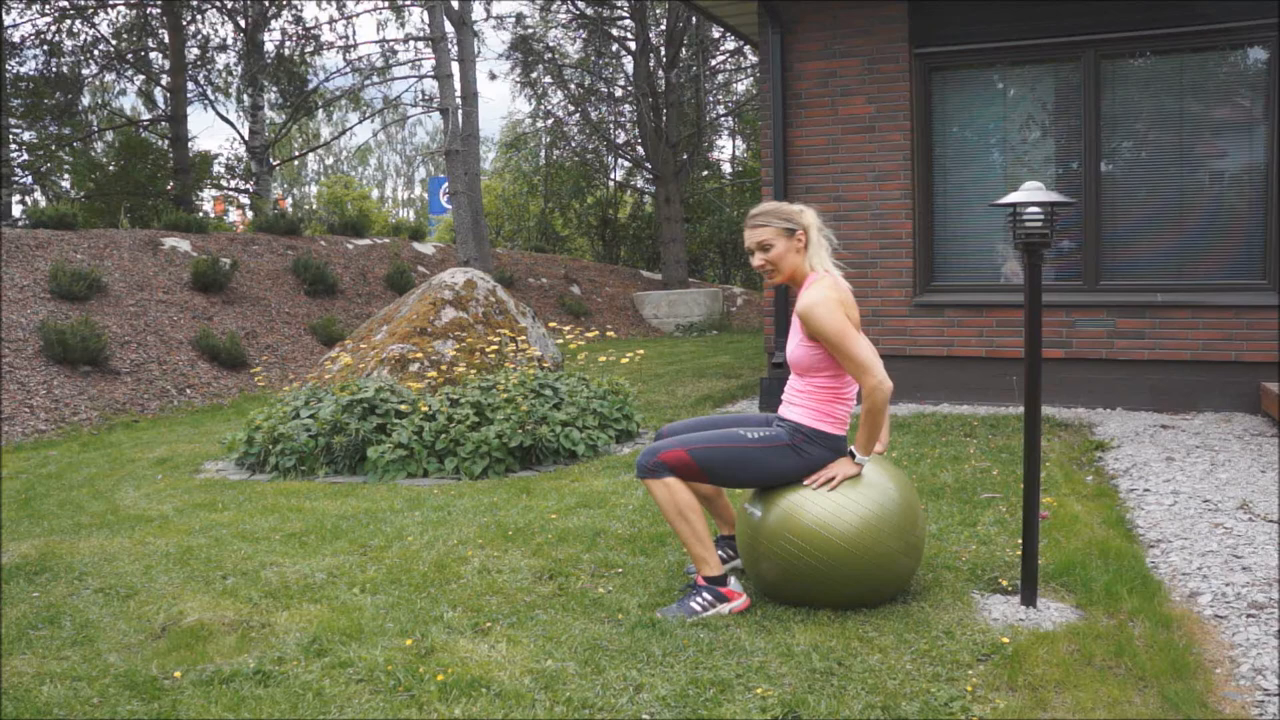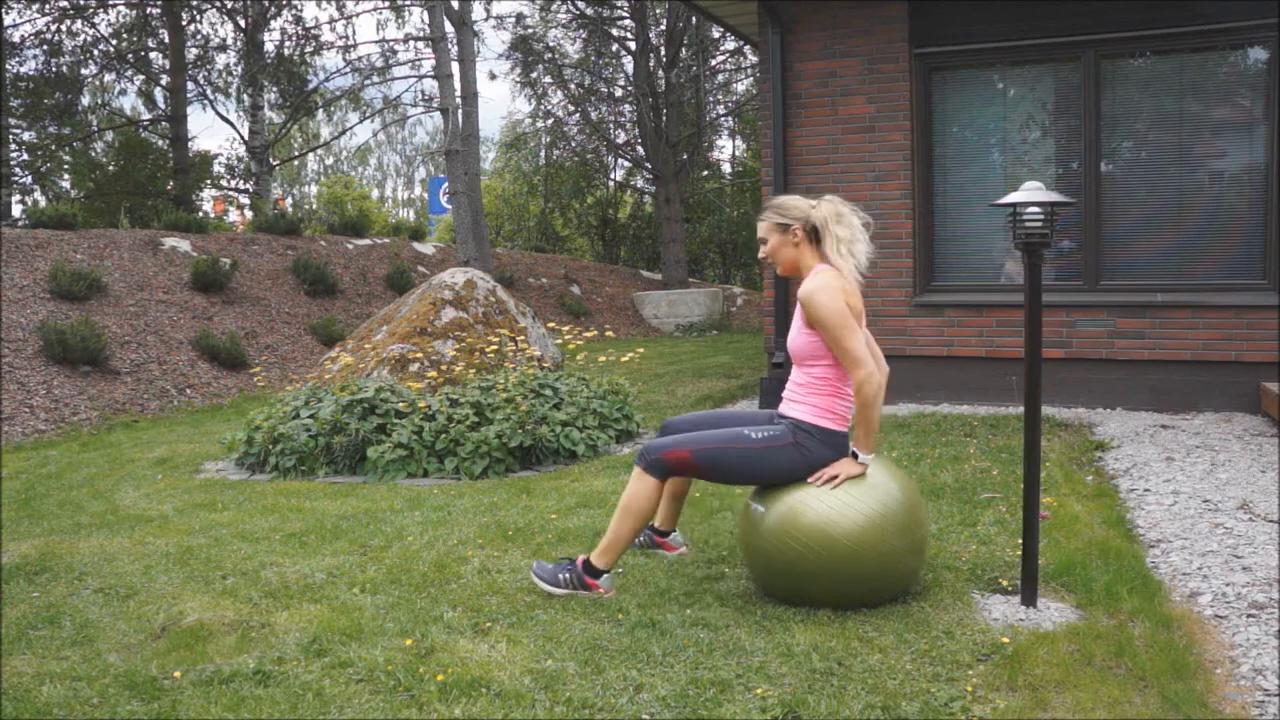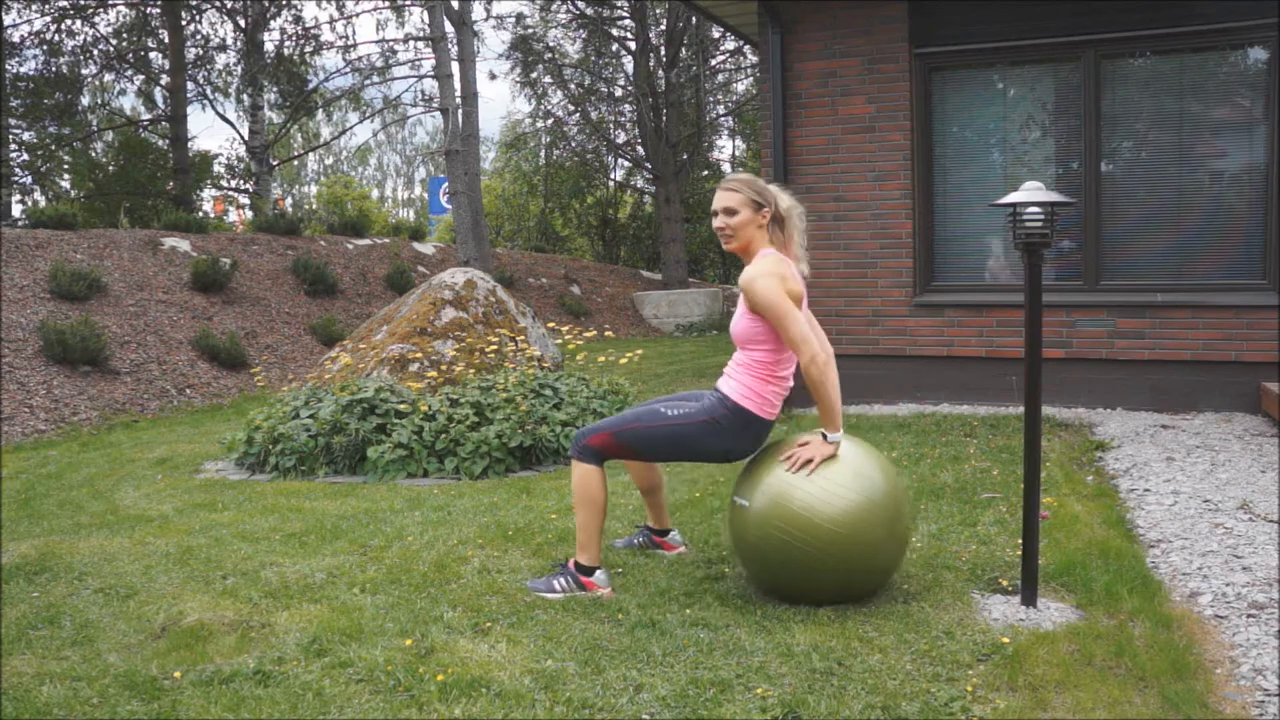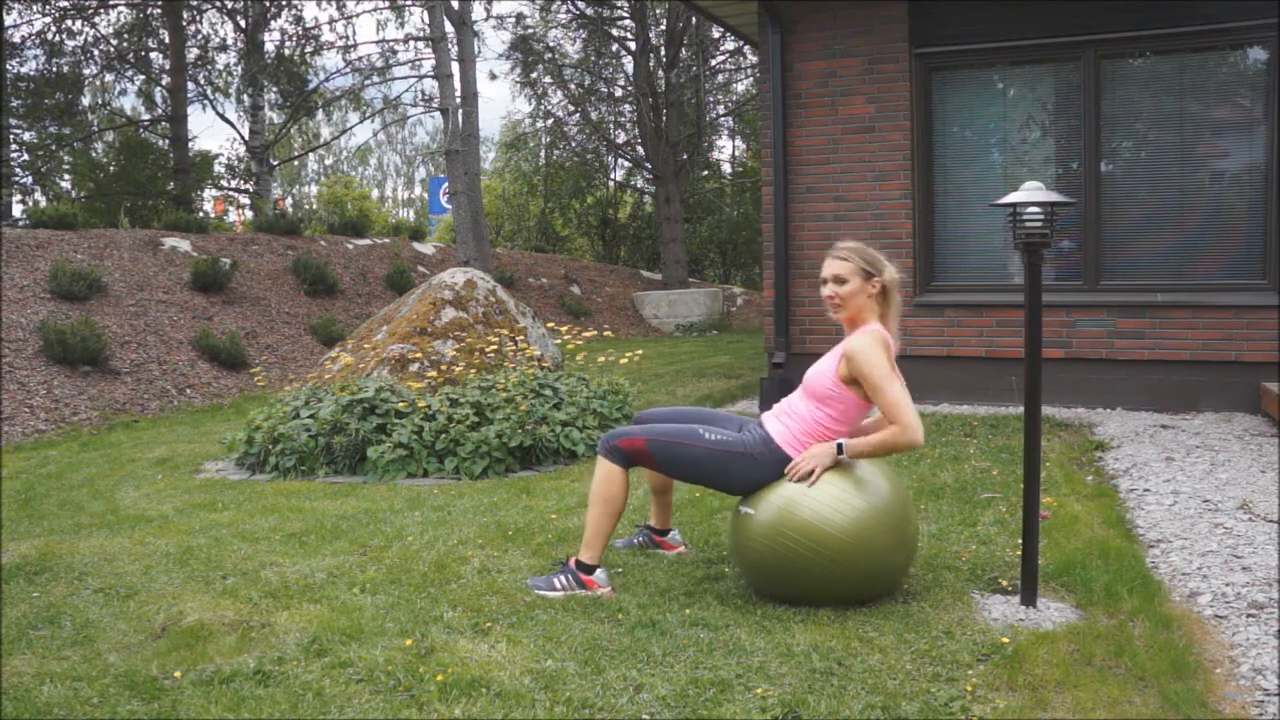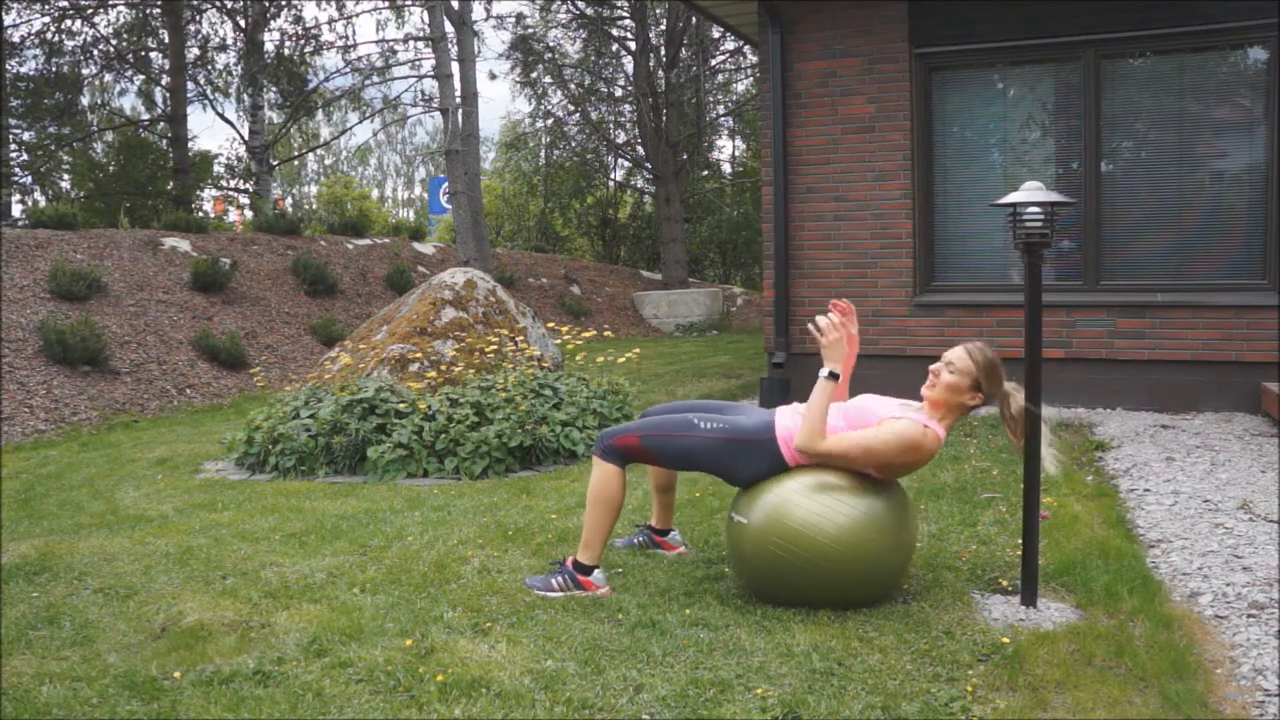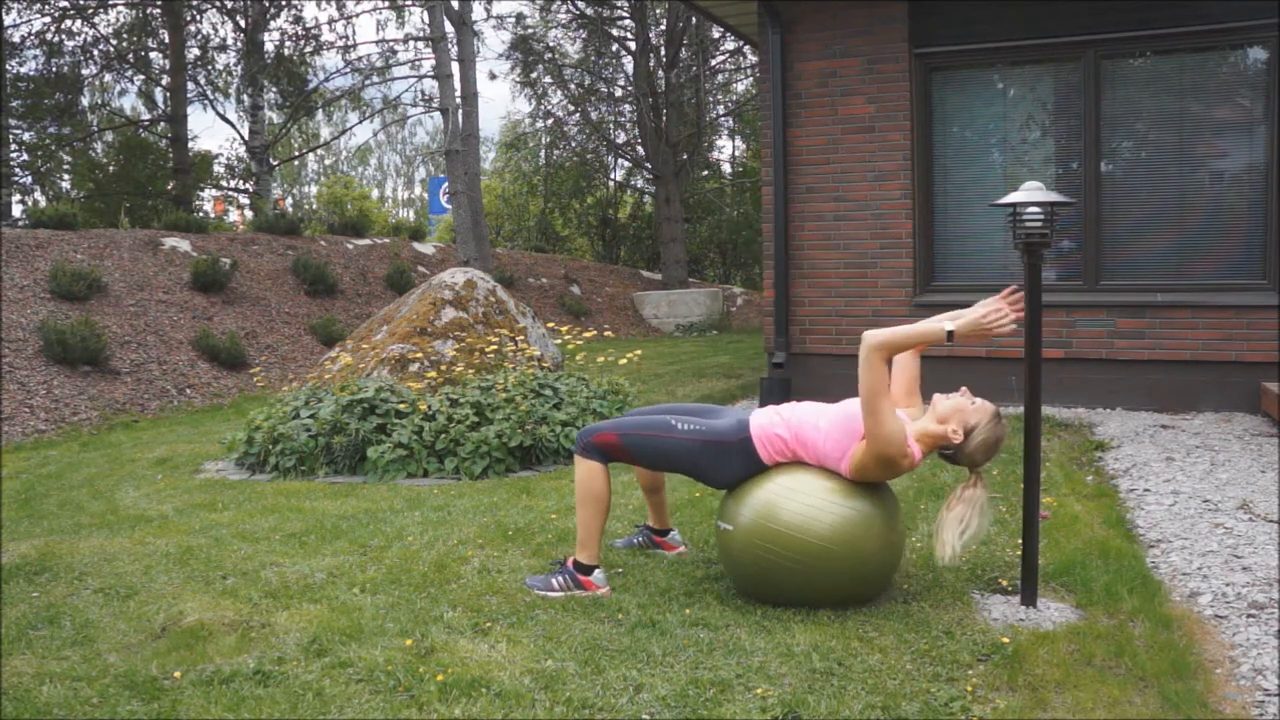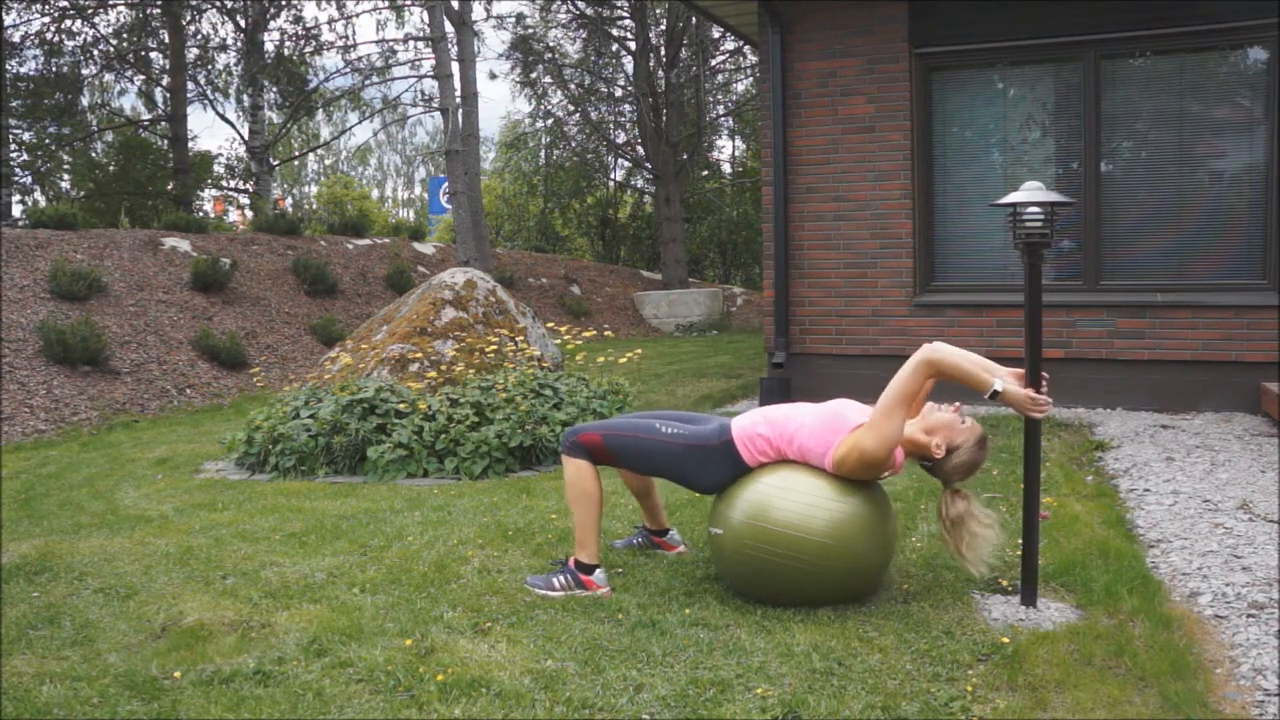
dt=0.5s
person 1, frame 1
left shoulder: (815, 301)
right shoulder: (820, 288)
left elbow: (877, 384)
right elbow: (872, 364)
left wrist: (856, 458)
right wrist: (877, 440)
left hip: (802, 446)
right hip: (793, 429)
left knee: (654, 463)
right knee: (671, 439)
left ankle: (718, 586)
right ankle: (733, 541)
person 1, frame 2
left shoulder: (818, 289)
right shoulder: (829, 285)
left elbow: (869, 377)
right elbow: (880, 368)
left wrist: (860, 457)
right wrist: (859, 443)
left hip: (805, 443)
right hip: (794, 427)
left knee: (656, 457)
right knee: (671, 432)
left ankle: (593, 573)
right ankle: (663, 531)
person 1, frame 3
left shoulder: (758, 274)
right shoulder: (777, 267)
left elbow: (814, 358)
right elbow: (822, 350)
left wrist: (829, 437)
right wrist: (830, 428)
left hip: (729, 420)
right hip: (733, 406)
left knee: (587, 444)
right knee: (623, 422)
left ankle: (587, 573)
right ankle: (661, 532)
person 1, frame 4
left shoulder: (865, 347)
right shoulder: (870, 337)
left elbow: (910, 433)
right elbow: (890, 418)
left wrist: (837, 448)
right wrist: (844, 432)
left hip: (763, 457)
right hip: (764, 433)
left knee: (616, 444)
right knee: (646, 421)
left ankle: (587, 572)
right ankle: (662, 531)
person 1, frame 5
left shoulder: (916, 437)
right shoulder: (923, 414)
left elbow: (809, 441)
left wrist: (832, 364)
right wrist: (846, 348)
left hip: (759, 448)
right hip: (769, 424)
left knee: (612, 443)
right knee: (651, 417)
left ankle: (584, 571)
right ankle: (660, 531)
person 1, frame 6
left shoulder: (893, 451)
right shoulder: (911, 421)
left elbow: (873, 345)
right elbow: (907, 346)
left wrist: (955, 328)
right wrist: (965, 319)
left hip: (739, 447)
right hip: (753, 424)
left knee: (591, 441)
right knee: (632, 421)
left ankle: (585, 571)
right ankle: (661, 532)
person 1, frame 7
left shoulder: (873, 454)
right shoulder: (900, 434)
left elbow: (927, 358)
right elbow: (932, 354)
left wrist: (1000, 390)
right wrist: (1005, 374)
left hip: (721, 452)
right hip: (730, 432)
left knee: (576, 442)
right knee: (616, 429)
left ankle: (585, 572)
right ankle: (660, 533)
